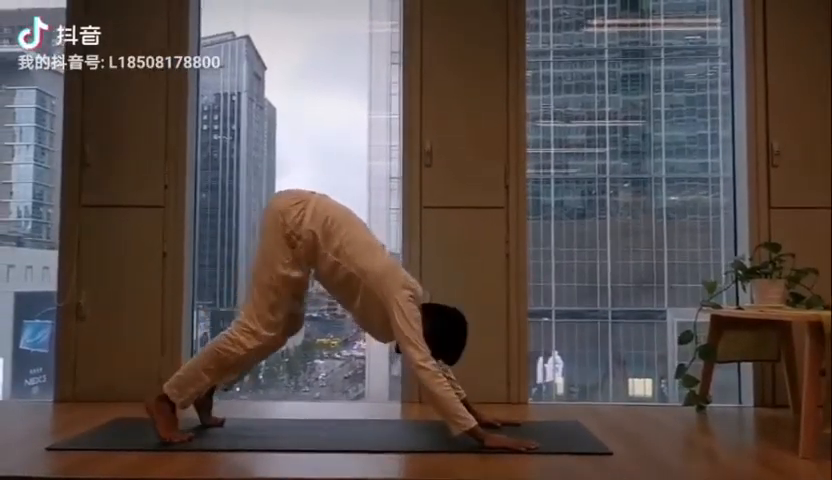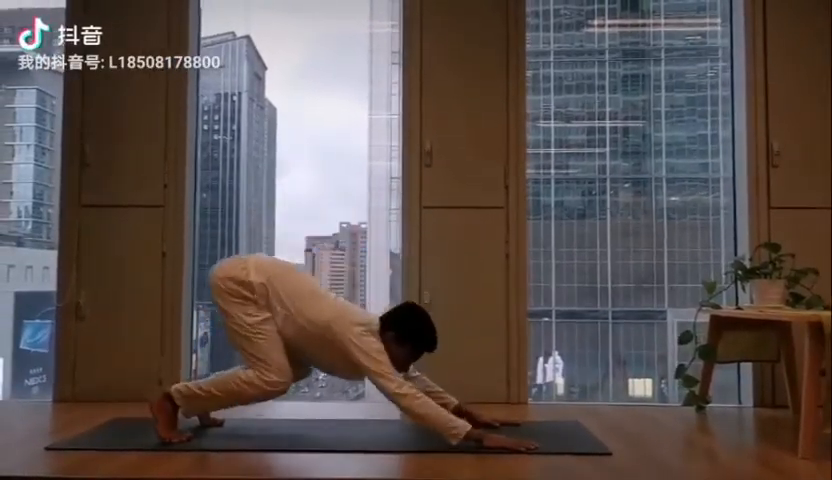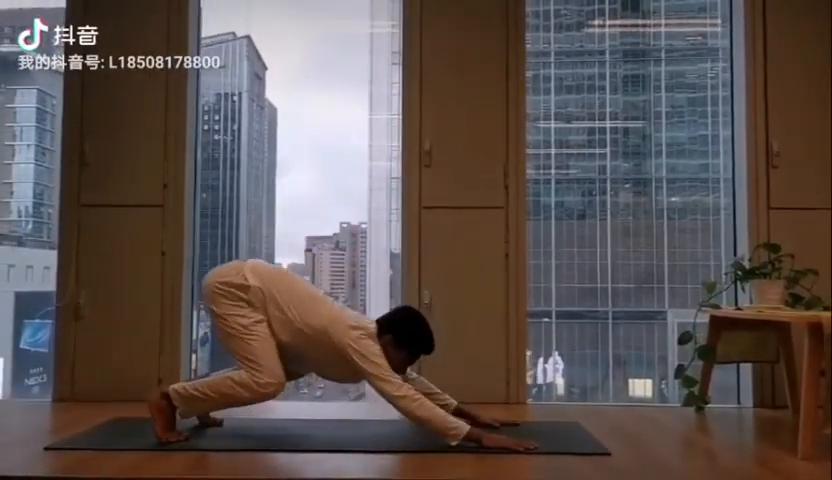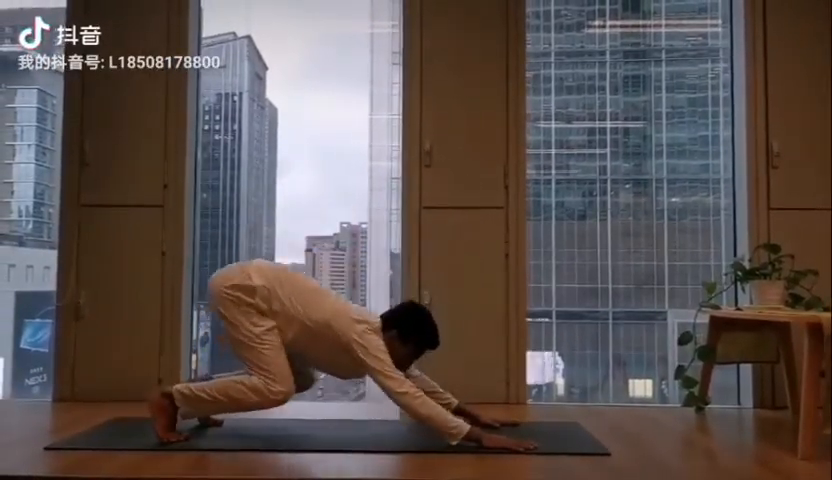
dt=0.5s
person 1, frame 1
left shoulder: (408, 301)
right shoulder: (402, 301)
left elbow: (433, 362)
right elbow: (425, 369)
left wrist: (472, 412)
right wrist: (479, 434)
left hip: (303, 216)
right hip: (296, 217)
left knee: (287, 326)
right knee: (260, 329)
left ankle: (204, 389)
right ankle: (168, 400)
person 1, frame 2
left shoulder: (371, 333)
right shoulder: (360, 338)
left elbow: (411, 380)
right elbow: (404, 394)
left wrist: (467, 413)
right wrist: (476, 435)
left hip: (256, 279)
right hip: (237, 281)
left knee: (296, 368)
right knee: (273, 379)
left ankle: (197, 403)
right ankle: (172, 401)
person 1, frame 3
left shoulder: (367, 336)
right shoulder: (359, 342)
left elbow: (409, 382)
right elbow: (403, 396)
left wrist: (466, 413)
right wrist: (476, 436)
left hip: (250, 283)
right hip: (233, 285)
left knee: (293, 368)
right knee: (267, 382)
left ankle: (195, 402)
right ankle: (170, 400)
person 1, frame 4
left shoulder: (379, 331)
right shoulder: (364, 335)
left elbow: (414, 380)
right elbow: (404, 394)
left wrist: (468, 415)
right wrist: (474, 436)
left hip: (252, 285)
right hip: (238, 288)
left knee: (300, 380)
right knee: (276, 387)
left ankle: (199, 402)
right ankle: (170, 400)
